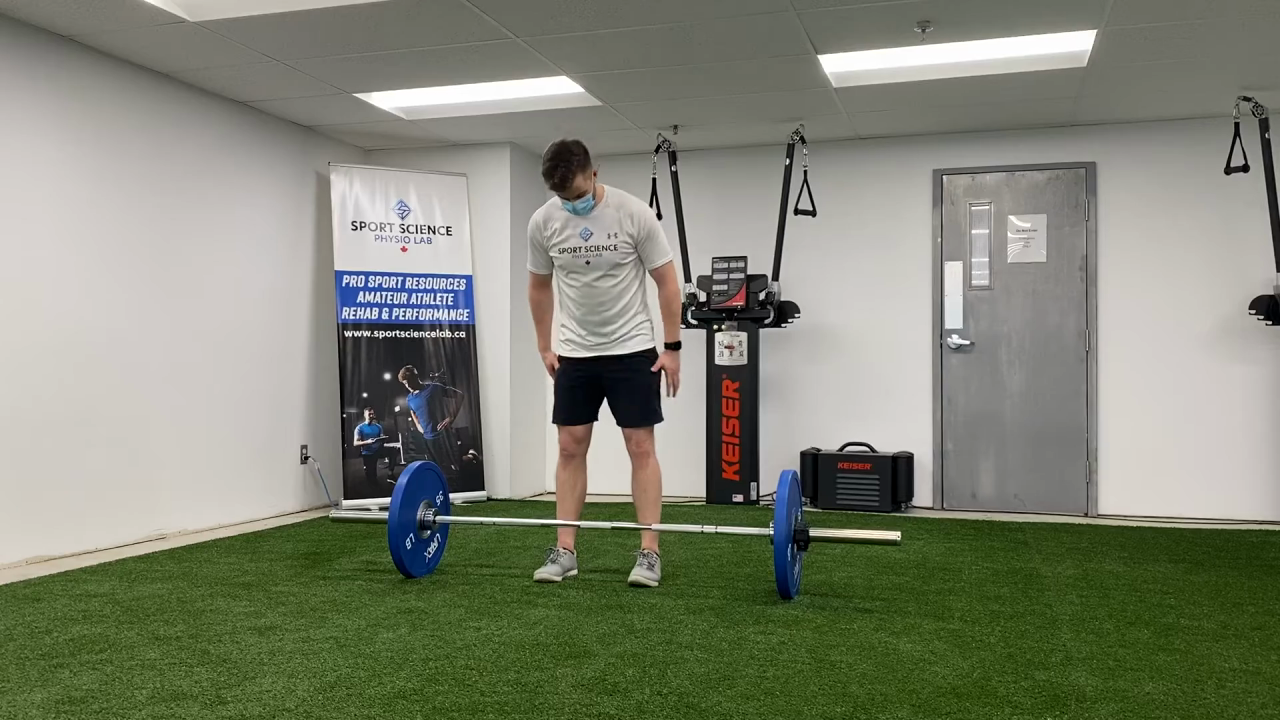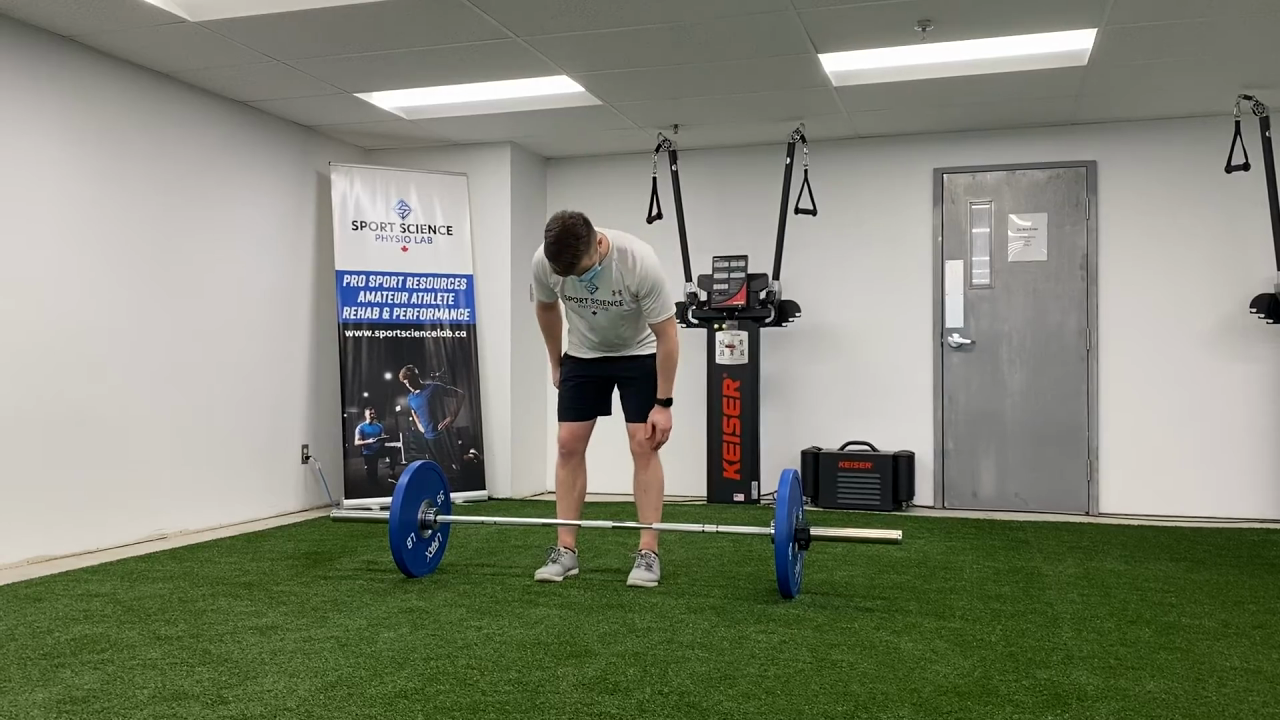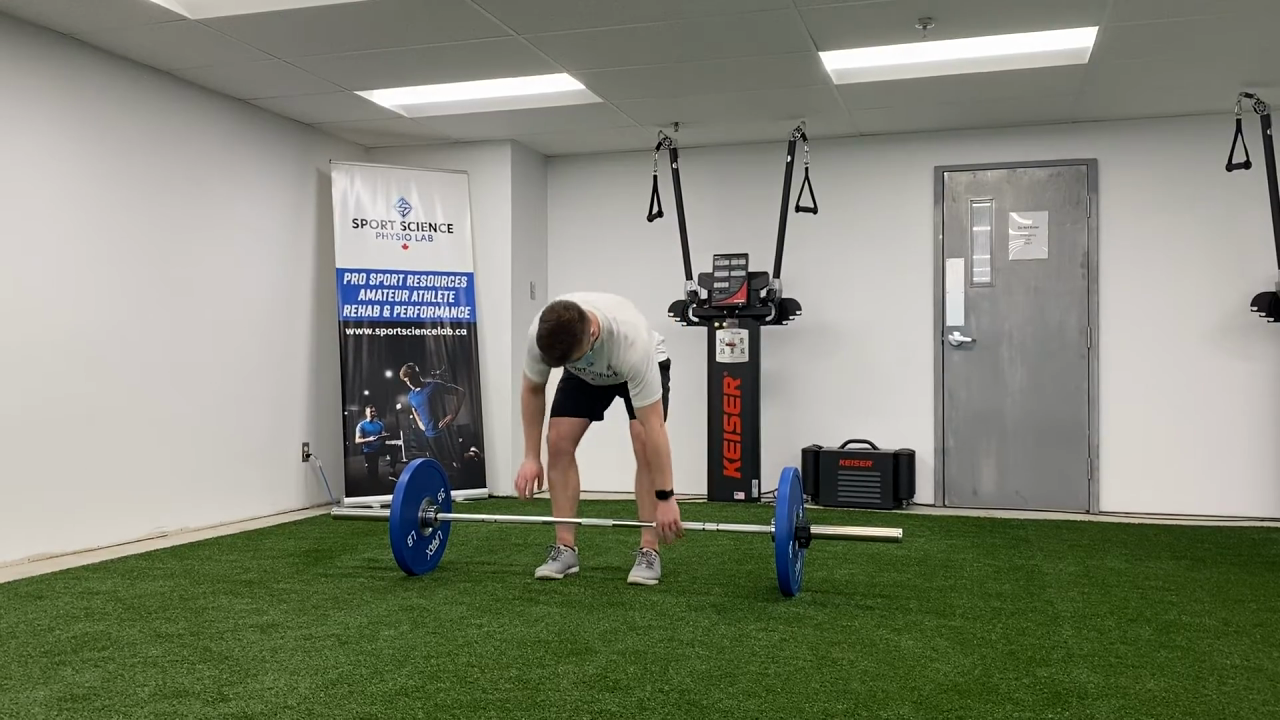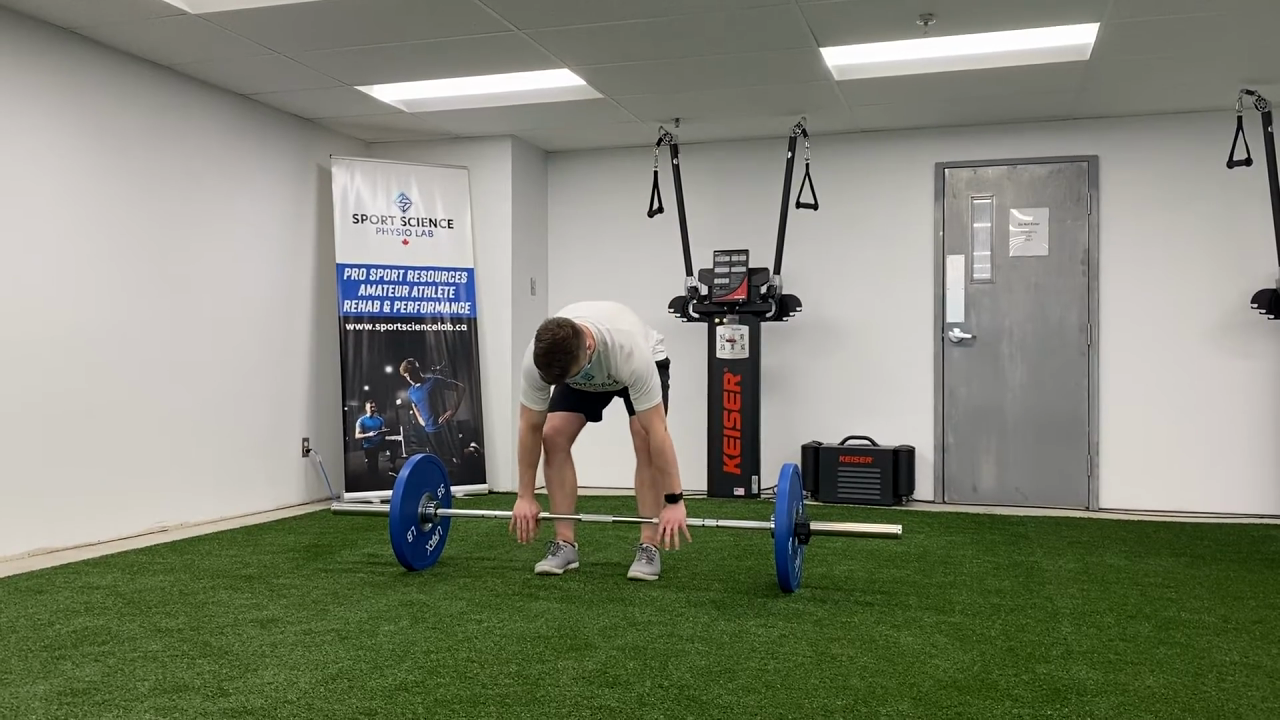
dt=0.7s
person 1, frame 1
left shoulder: (634, 214)
right shoulder: (542, 222)
left elbow: (667, 282)
right elbow: (539, 286)
left wrist: (671, 347)
right wrist: (544, 347)
left hip: (631, 352)
right hip: (574, 354)
left knee: (641, 447)
right knee: (570, 448)
left ankle: (649, 552)
right ankle: (565, 550)
person 1, frame 2
left shoulder: (639, 261)
right shoulder: (544, 262)
left elbow: (667, 335)
right elbow: (547, 307)
left wrist: (663, 403)
right wrist: (556, 362)
left hip: (639, 355)
right hip: (583, 356)
left knee: (644, 445)
right knee: (569, 444)
left ankle: (648, 553)
right ankle: (565, 550)
person 1, frame 3
left shoulder: (631, 342)
right shoulder: (541, 333)
left elbow: (653, 426)
right elbow: (533, 389)
left wrist: (665, 497)
right wrist: (531, 456)
left hip: (646, 366)
right hip: (584, 375)
left knee: (643, 441)
right knee: (559, 443)
left ankle: (649, 552)
right ankle: (565, 548)
person 1, frame 4
left shoulder: (630, 351)
right shoulder: (539, 357)
left elbow: (657, 431)
right elbow: (530, 428)
left wrist: (674, 501)
right wrist: (525, 496)
left hip: (648, 360)
right hip: (584, 370)
left knee: (644, 439)
right knee: (553, 436)
left ankle: (649, 546)
right ankle: (565, 543)
